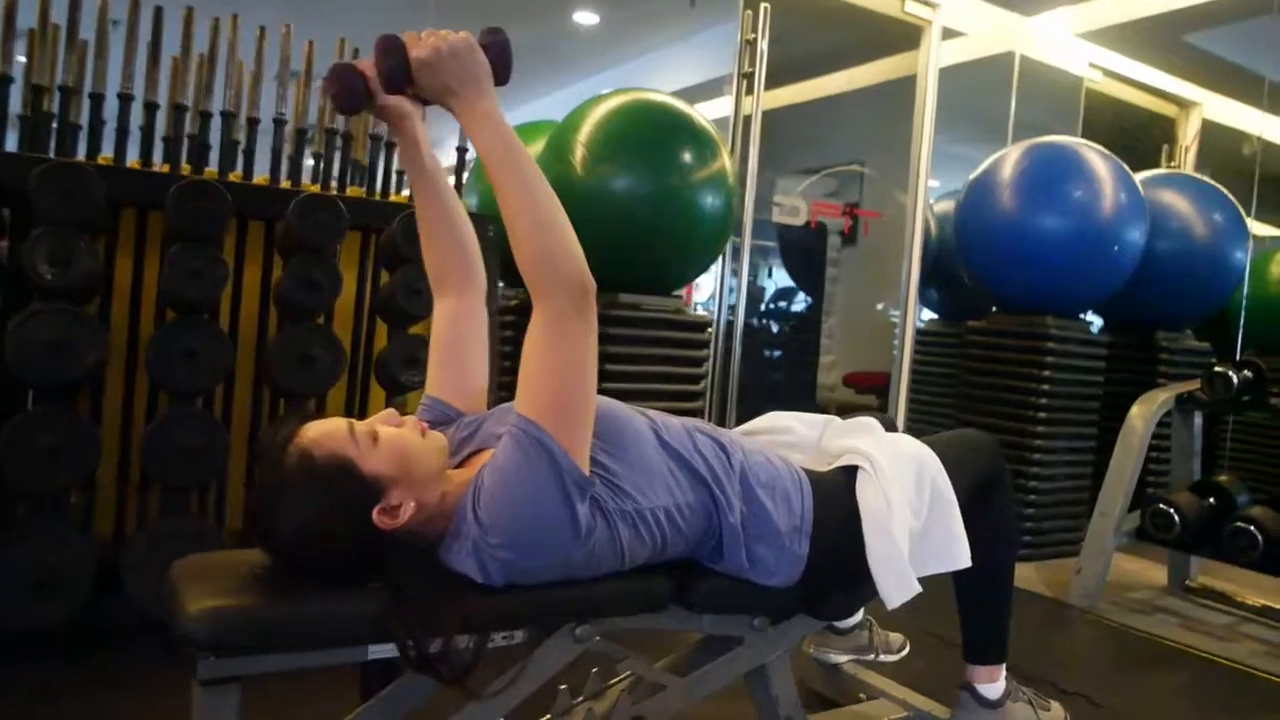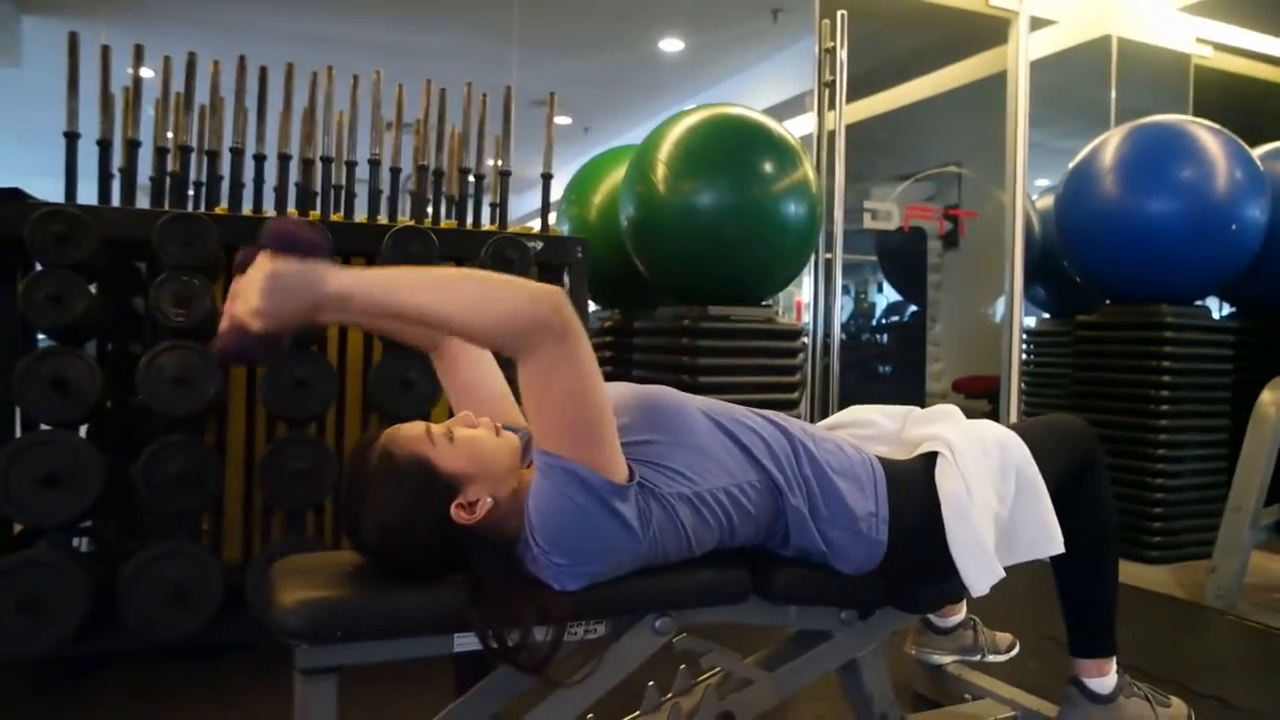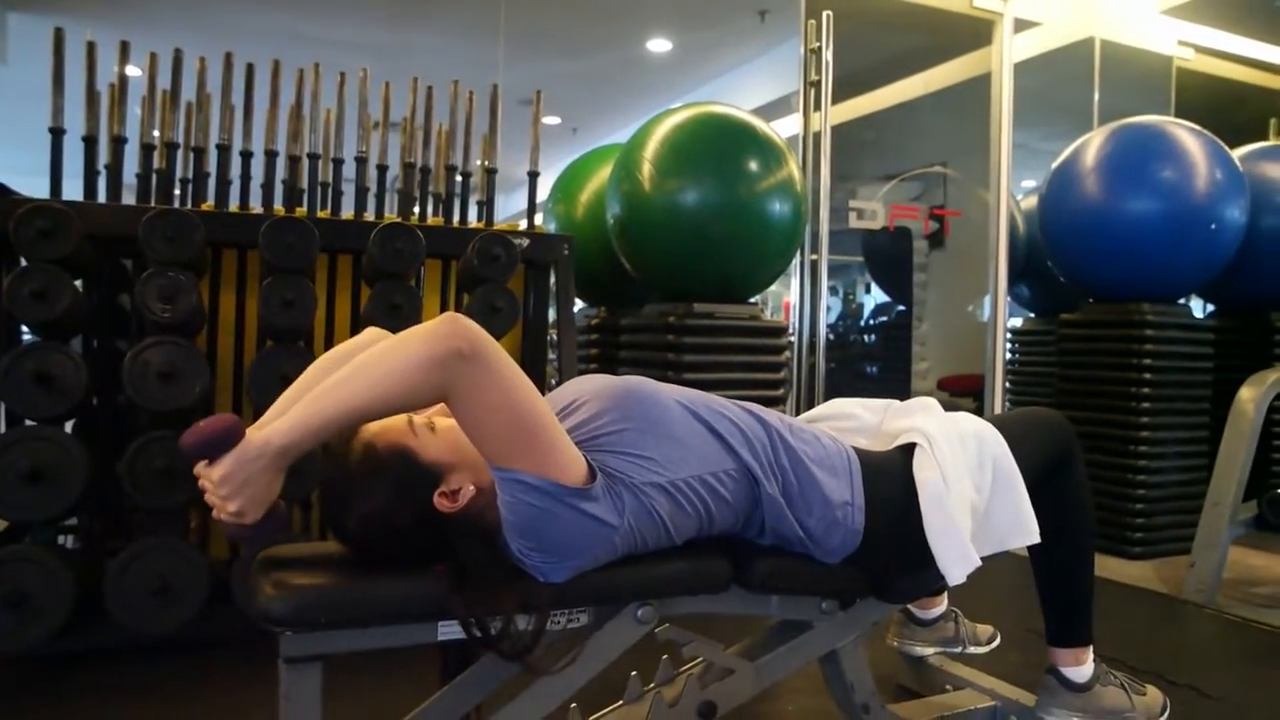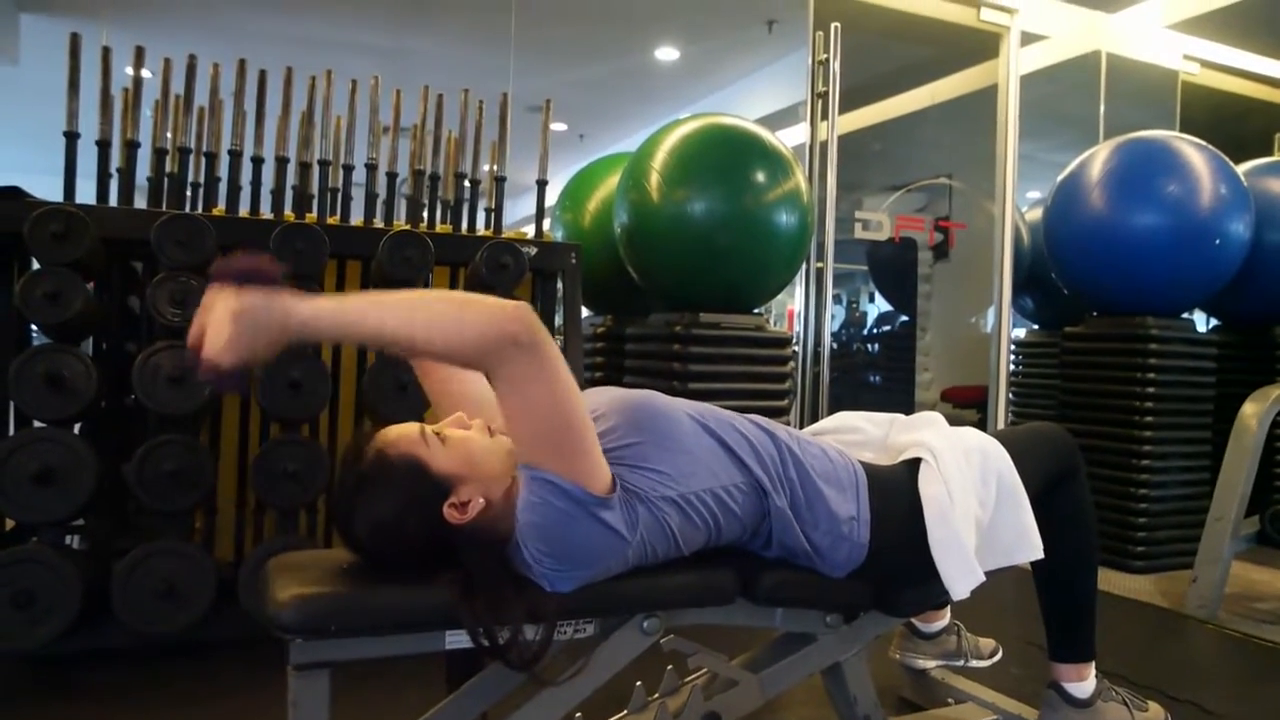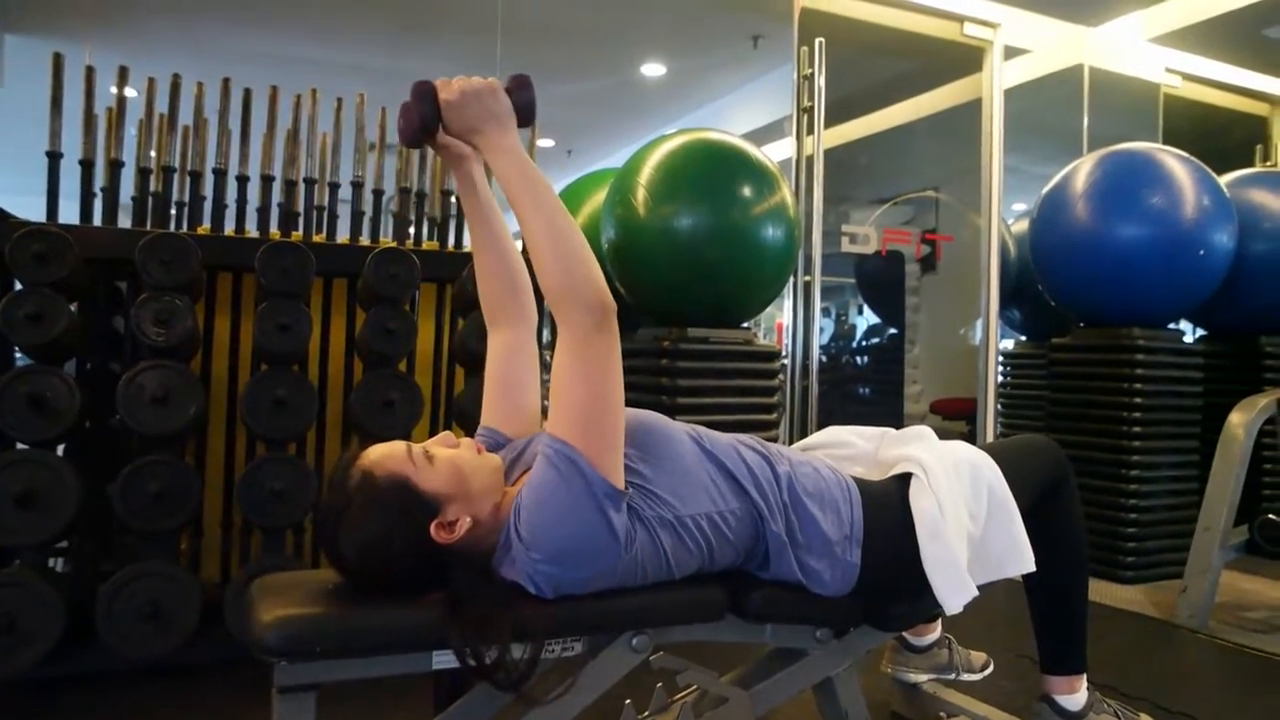
dt=1s
person 1, frame 1
left shoulder: (445, 447)
right shoulder: (517, 520)
left elbow: (459, 290)
right elbow: (568, 295)
left wrist: (410, 134)
right wrist: (474, 105)
right hip: (788, 529)
right knee: (979, 458)
left ankle: (840, 625)
person 1, frame 2
left shoulder: (509, 479)
right shoulder: (571, 527)
left elbow: (450, 336)
right elbow: (547, 319)
left wrist: (317, 300)
right wrist: (323, 283)
right hip: (868, 517)
left knee: (942, 424)
right knee: (1069, 443)
left ankle: (941, 622)
person 1, frame 3
left shoulder: (494, 479)
right shoulder: (550, 519)
left elbow: (378, 342)
right elbow: (455, 344)
left wrist: (261, 429)
right wrist: (267, 450)
right hip: (849, 506)
right knee: (1051, 437)
left ankle: (925, 615)
person 1, frame 4
left shoulder: (506, 490)
right shoulder: (562, 529)
left elbow: (457, 345)
right elbow: (513, 331)
left wrist: (287, 308)
right wrist: (288, 316)
right hip: (851, 521)
left knee: (925, 434)
right knee: (1052, 451)
left ankle: (928, 629)
person 1, frame 5
left shoulder: (503, 473)
right shoulder: (560, 531)
left elbow: (512, 319)
right elbow: (589, 314)
left wrist: (468, 172)
right wrist: (499, 145)
right hip: (845, 539)
left knee: (918, 450)
right knee: (1044, 464)
left ankle: (921, 641)
